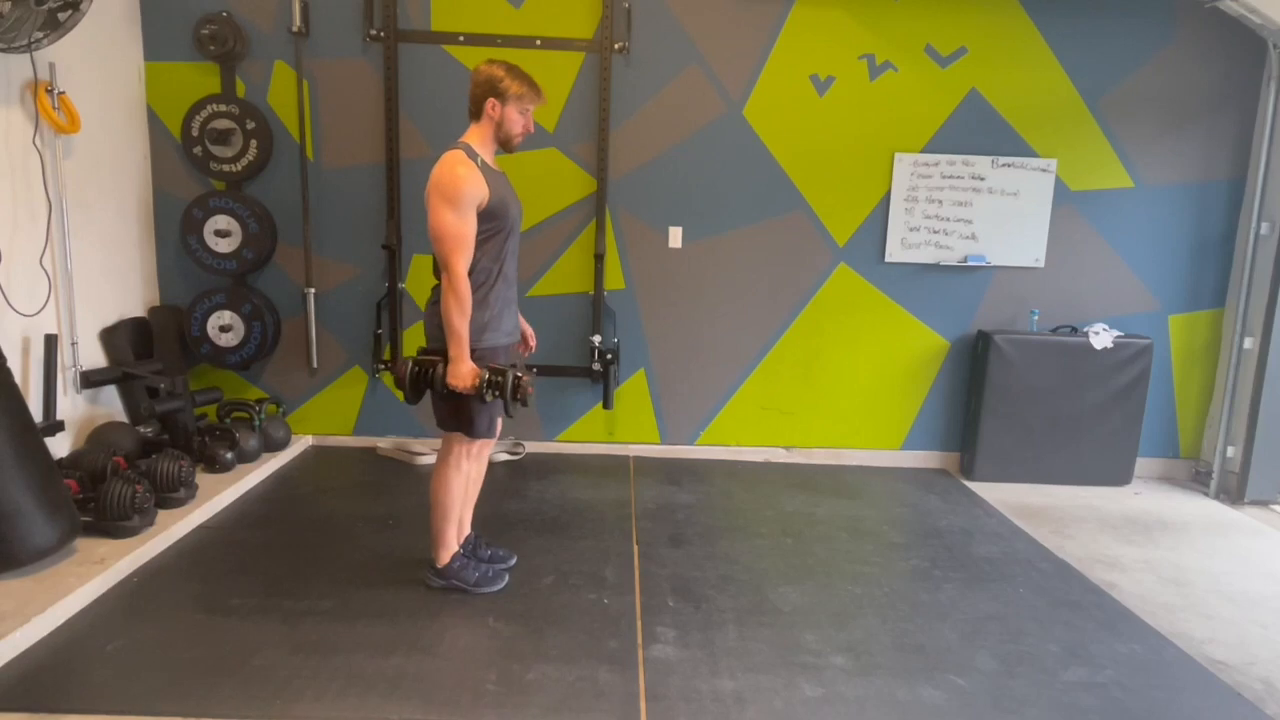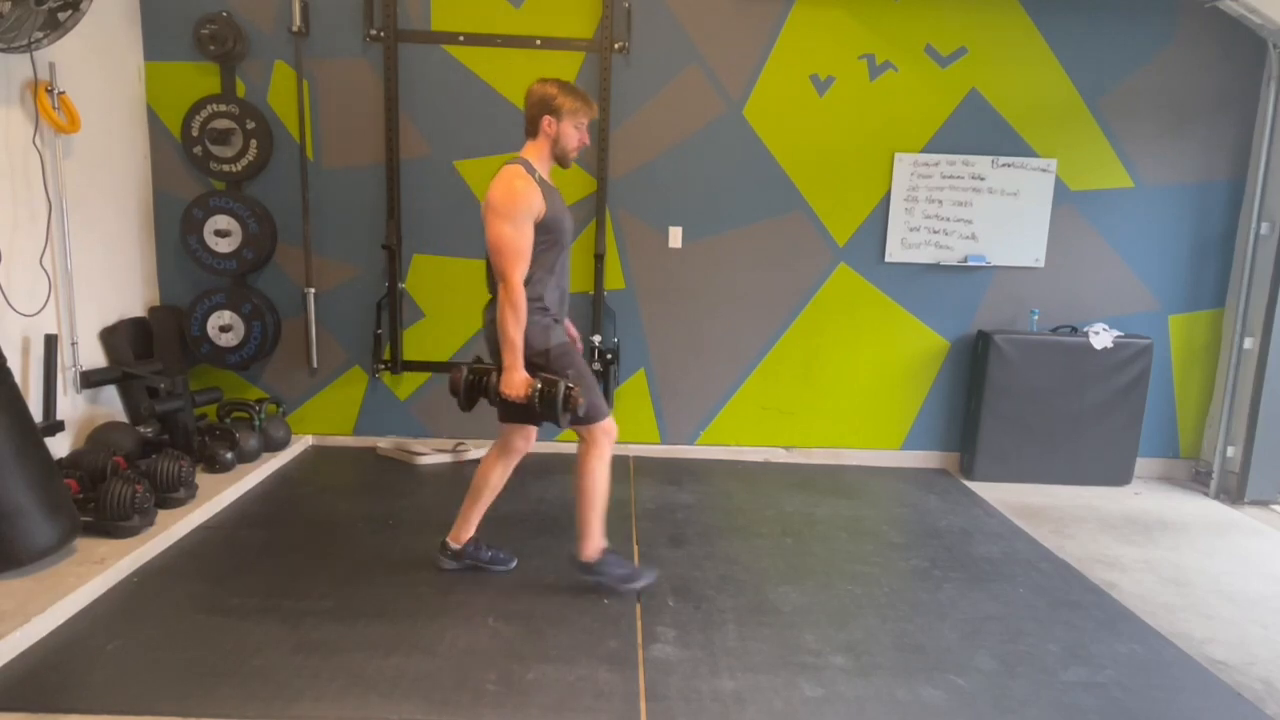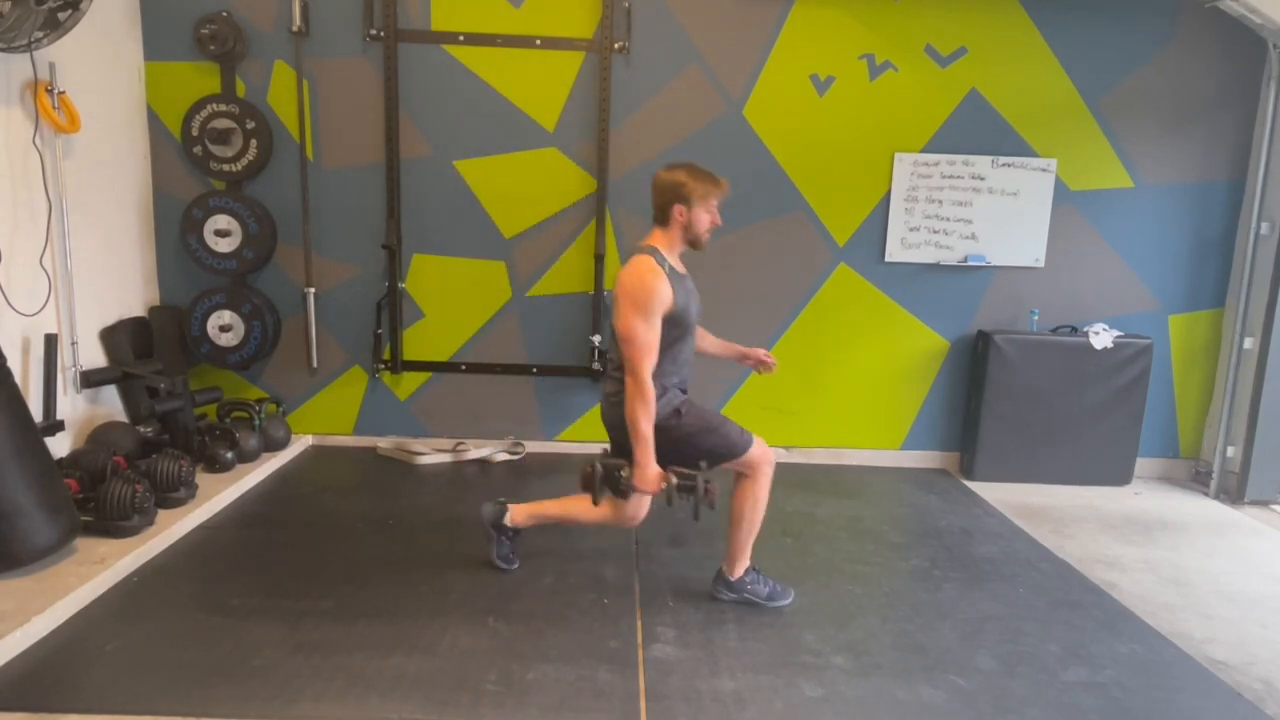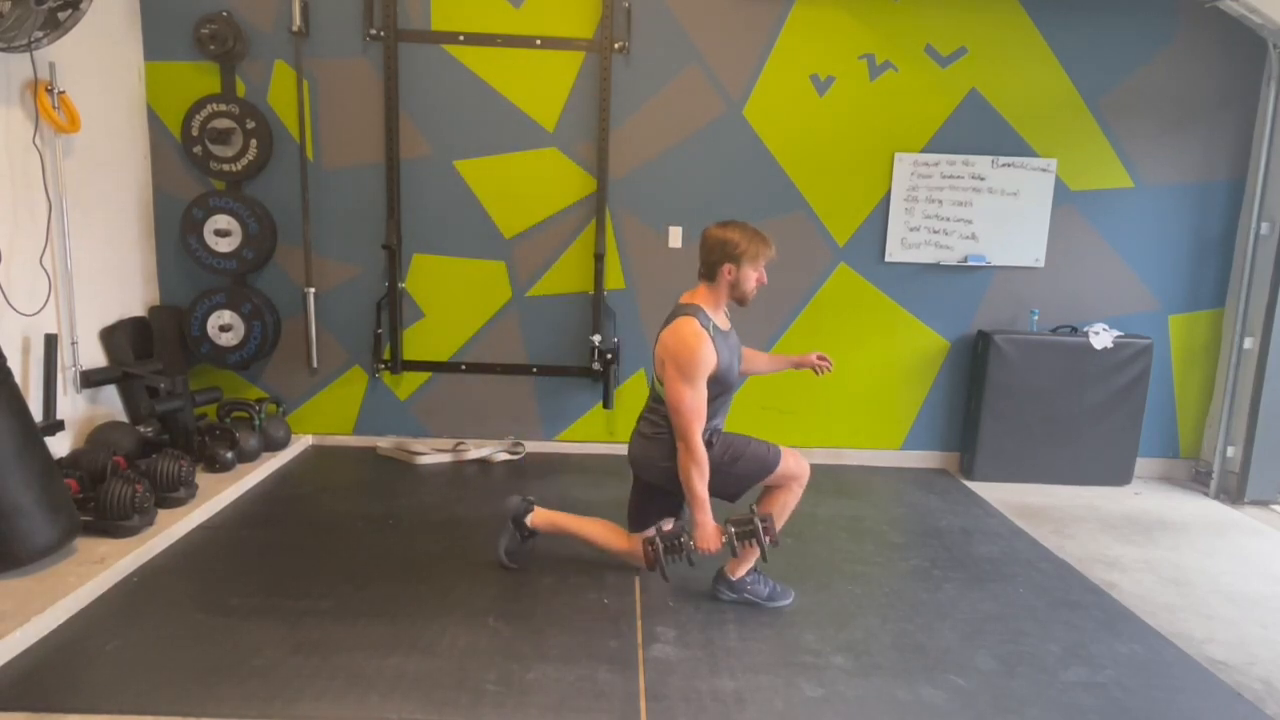
dt=0.5s
person 1, frame 1
left shoulder: (486, 168)
right shoulder: (459, 172)
right elbow: (455, 273)
left wrist: (515, 319)
right wrist: (459, 356)
left hip: (492, 331)
right hip: (470, 336)
left knee: (484, 438)
right knee: (463, 445)
left ankle: (462, 539)
right ankle: (445, 562)
person 1, frame 2
left shoulder: (536, 183)
right shoulder: (516, 187)
right elbow: (510, 284)
left wrist: (562, 321)
right wrist: (514, 364)
left hip: (539, 331)
right hip: (526, 339)
left knee: (516, 442)
right knee: (600, 432)
left ankle: (460, 543)
right ankle: (594, 555)
person 1, frame 3
left shoulder: (668, 262)
right shoulder: (647, 277)
right elbow: (639, 377)
left wrist: (738, 351)
right wrist: (644, 459)
left hip: (658, 402)
right hip: (655, 409)
left knee: (627, 513)
right knee: (758, 461)
left ankle: (508, 518)
right ankle: (736, 576)
person 1, frame 4
left shoulder: (711, 310)
right shoulder: (690, 339)
left elbow: (733, 358)
right elbow: (689, 442)
left wrist: (794, 361)
right wrist: (703, 519)
left hip: (661, 448)
right hip: (670, 452)
left knee: (639, 550)
right knee: (795, 471)
left ankle: (530, 518)
right ankle: (737, 576)
